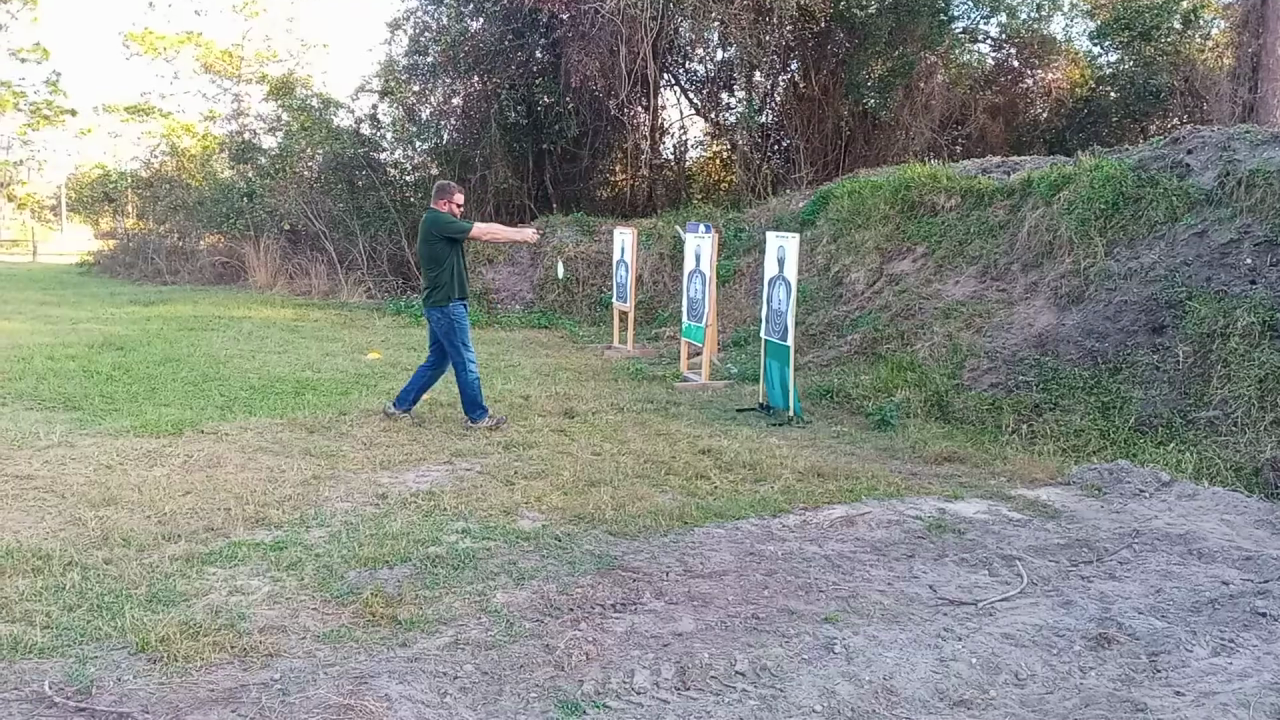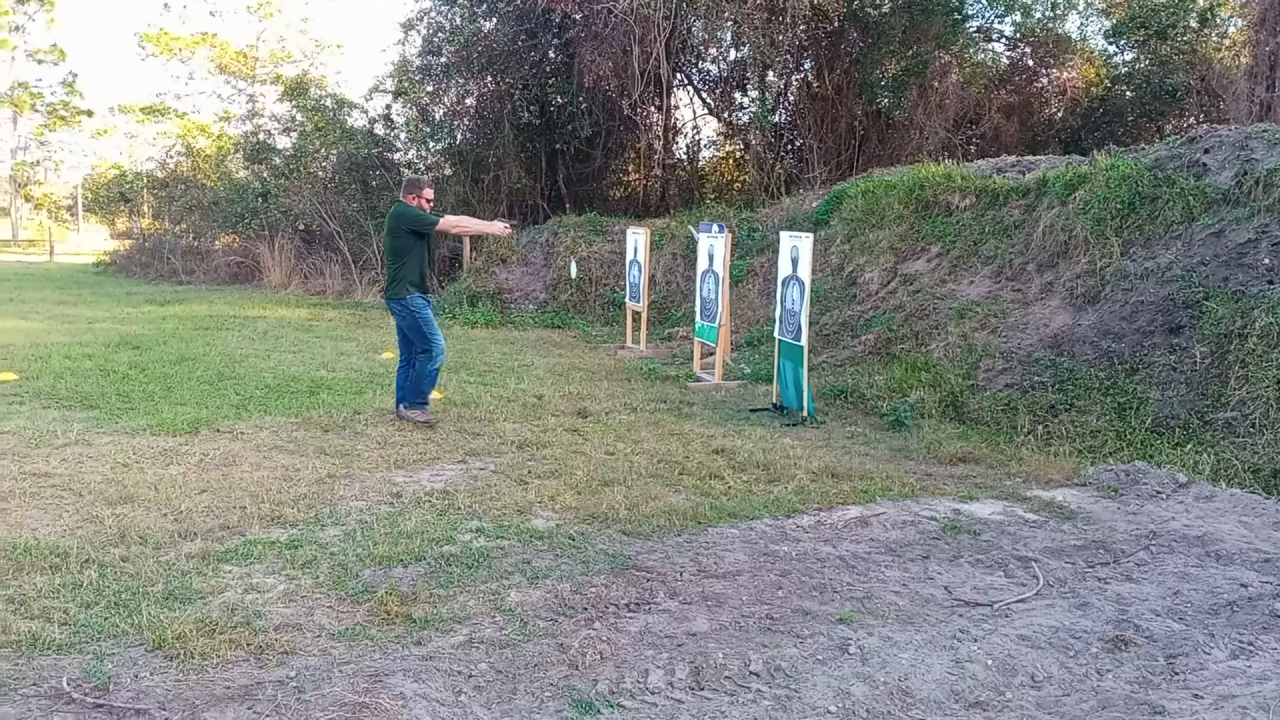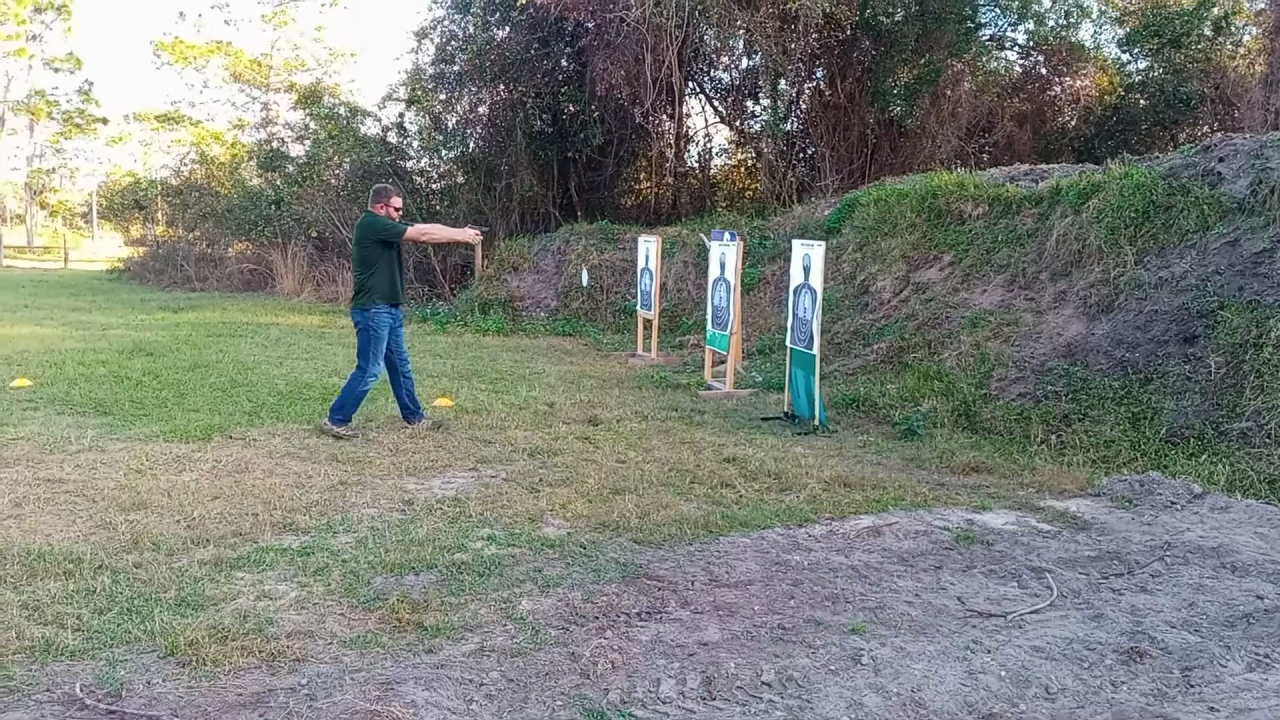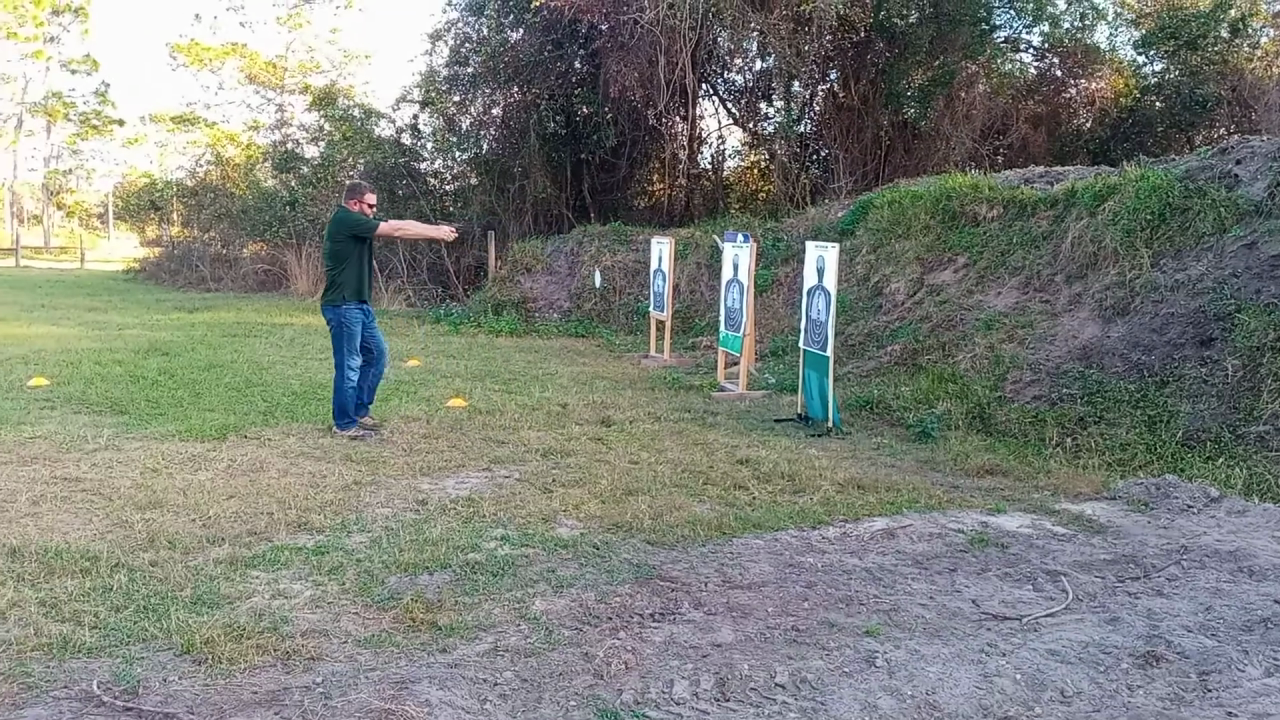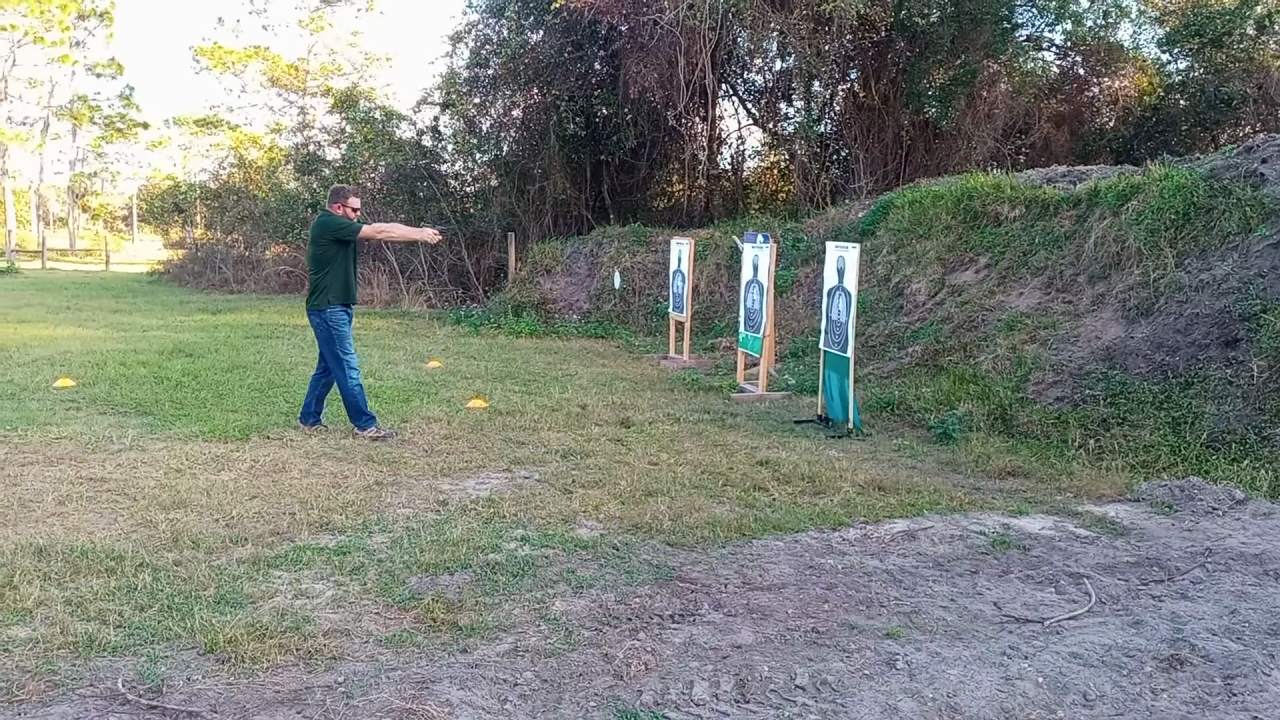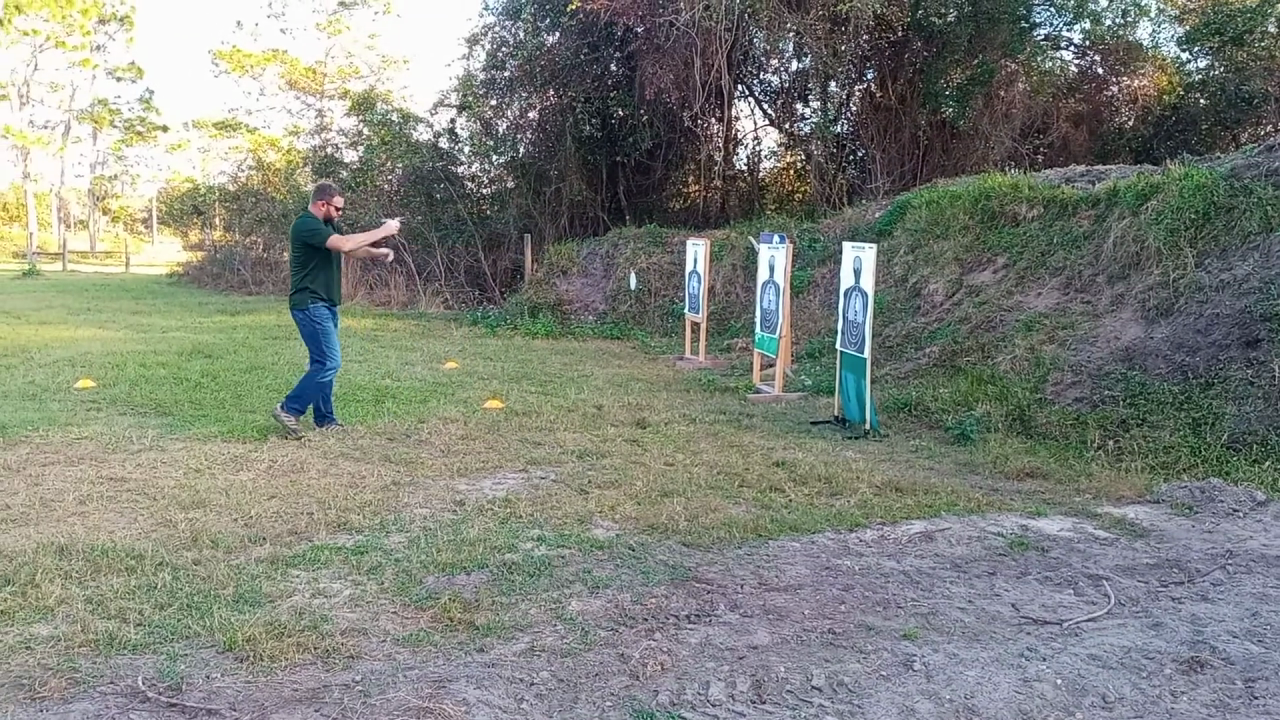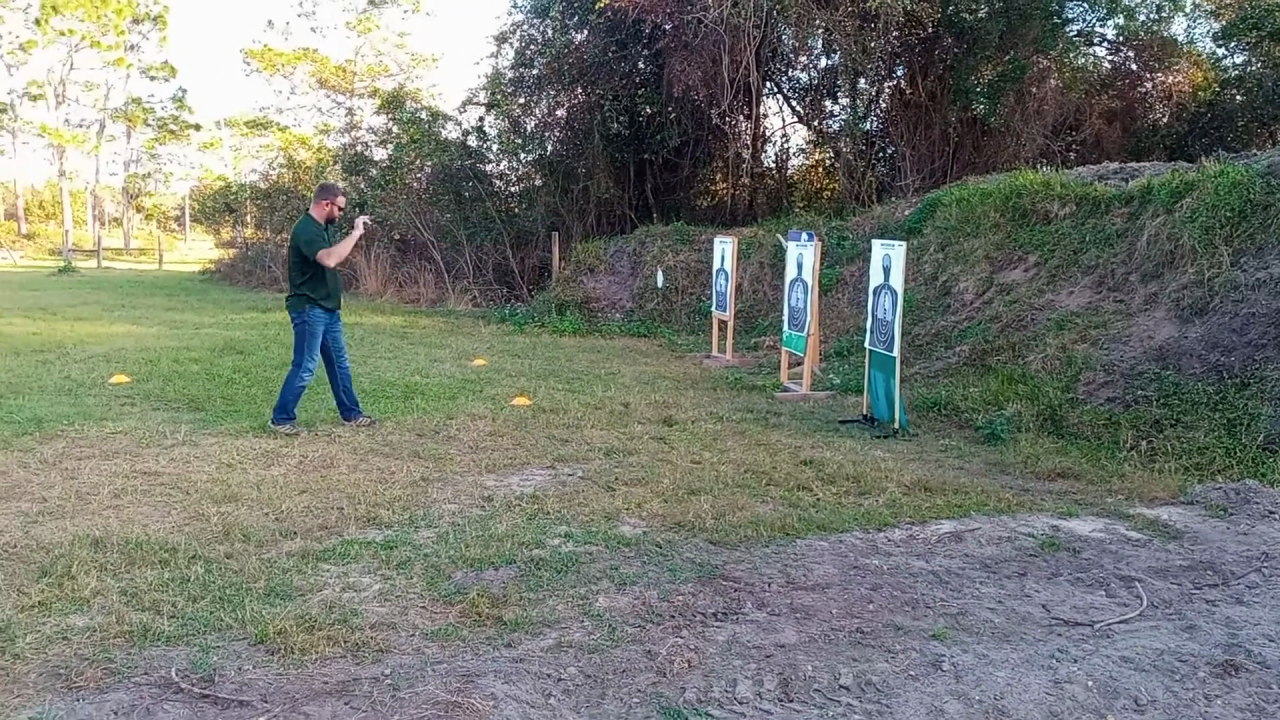
dt=0.3s
person 1, frame 1
left shoulder: (440, 221)
right shoulder: (438, 222)
left elbow: (483, 227)
right elbow: (484, 234)
left wrist: (518, 231)
right wrist: (520, 236)
left hip: (441, 304)
right hip: (445, 305)
left knee: (438, 359)
right knee: (464, 361)
left ankle: (400, 406)
right ankle: (477, 416)
person 1, frame 2
left shoulder: (413, 216)
right shoulder: (404, 215)
left elbow: (454, 219)
right elbow: (452, 227)
left wrist: (491, 225)
right wrist: (491, 229)
left hip: (408, 297)
right hip: (407, 297)
left knee: (411, 356)
right knee: (434, 349)
left ankle: (407, 407)
right ankle: (414, 405)
person 1, frame 3
left shoulder: (384, 225)
right shoulder: (372, 225)
left elbow: (424, 228)
right elbow: (421, 235)
left wrist: (460, 232)
right wrist: (460, 236)
left hip: (387, 309)
right hip: (372, 310)
left knee: (400, 365)
right knee: (368, 369)
left ankle: (414, 416)
right ankle: (337, 420)
person 1, frame 4
left shoulder: (358, 222)
right shoulder: (345, 220)
left elbow: (398, 224)
right elbow: (395, 230)
left wrist: (436, 230)
right wrist: (436, 233)
left hip: (358, 305)
right hip: (343, 306)
left knee: (377, 355)
right knee: (349, 366)
left ankle: (360, 412)
right ankle: (345, 424)
person 1, frame 5
left shoulder: (340, 225)
right shoulder: (328, 224)
left elbow: (383, 228)
right elbow: (378, 233)
left wrist: (420, 232)
right wrist: (419, 235)
left hip: (335, 308)
right hip: (328, 309)
left knee: (329, 367)
right knee: (347, 367)
left ankle: (310, 419)
right ankle: (366, 425)
person 1, frame 6
left shoulder: (325, 225)
right shoulder: (306, 226)
left elbow: (348, 248)
right elbow: (344, 244)
left wrist: (377, 252)
right wrist: (381, 231)
left hip: (325, 306)
right hip: (312, 307)
left knee: (322, 362)
right knee: (329, 362)
left ankle: (324, 419)
right ankle: (289, 409)
person 1, frame 7
left shoulder: (323, 226)
right shoulder: (306, 230)
right elbow: (329, 260)
right wrist: (355, 234)
left hip: (327, 307)
right hip: (309, 309)
left knee: (339, 362)
right knee: (305, 367)
left ankle: (351, 414)
right ankle: (281, 419)
